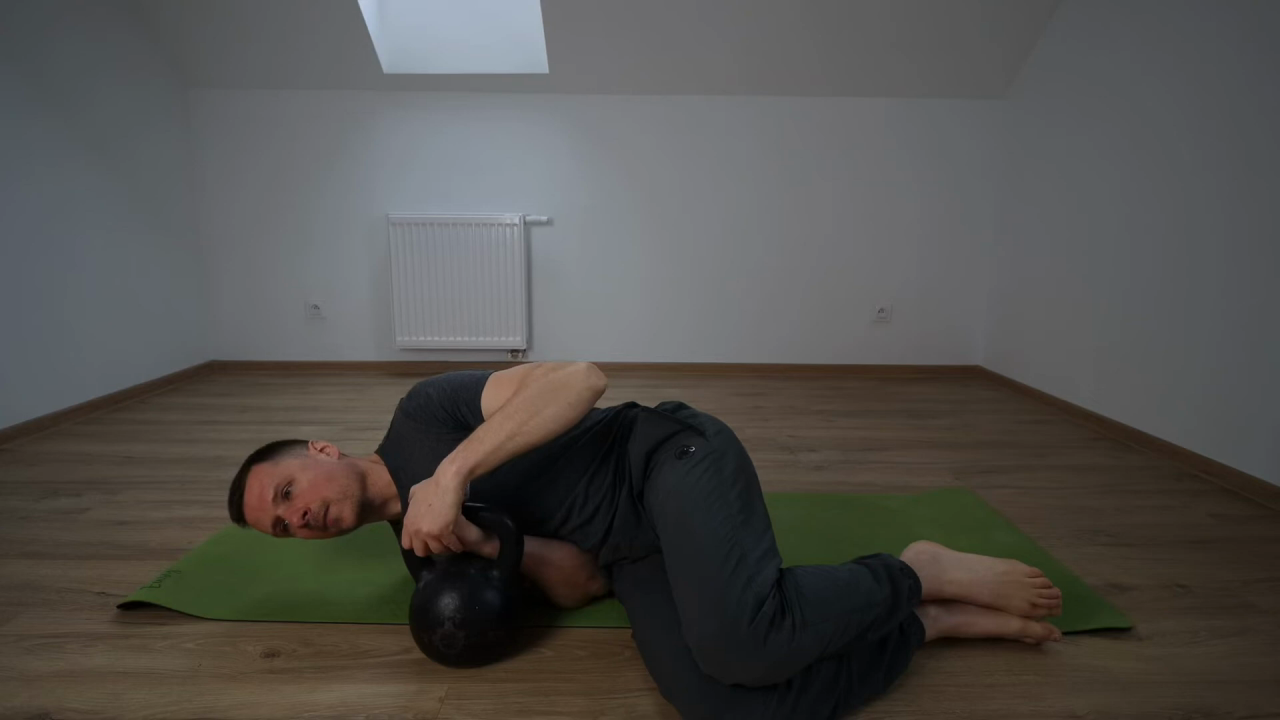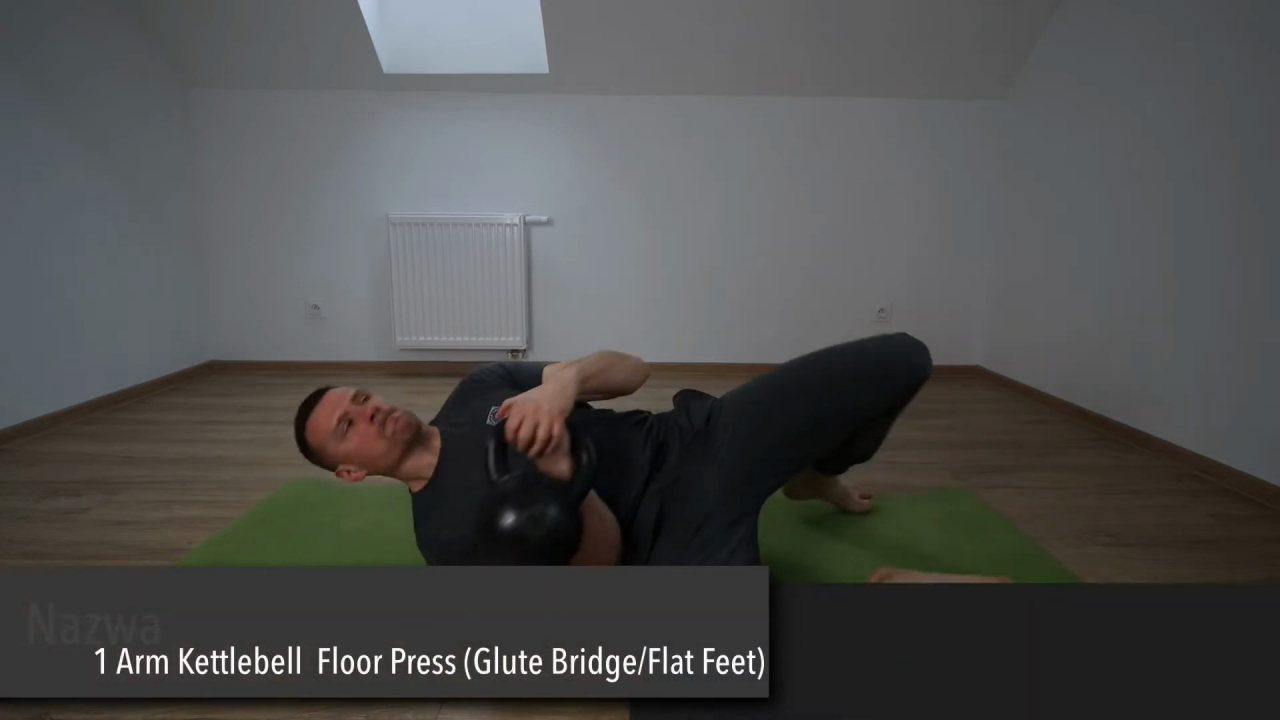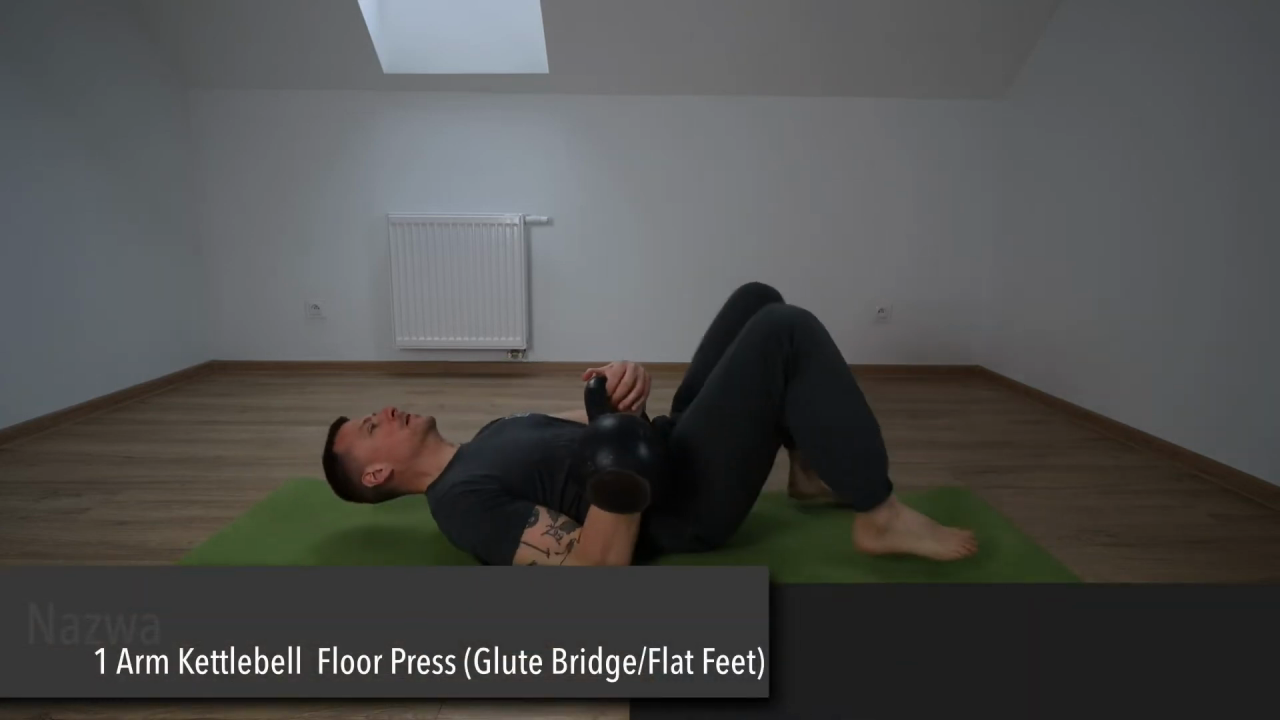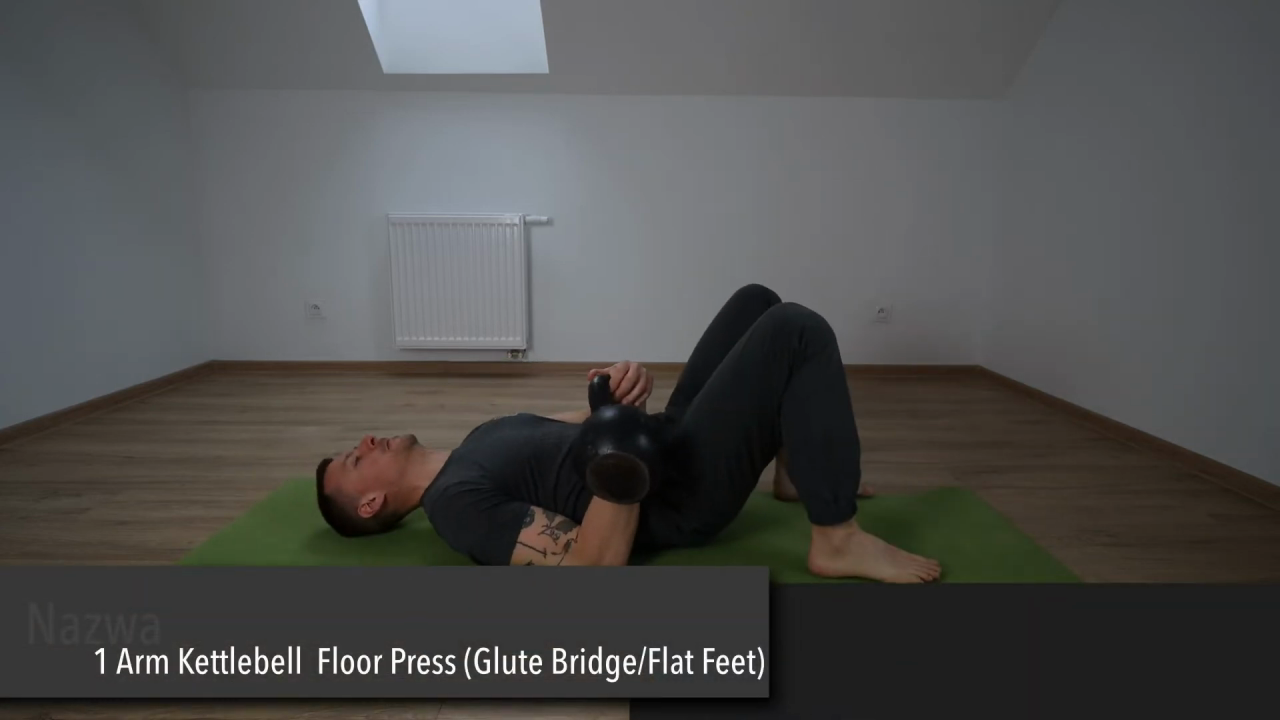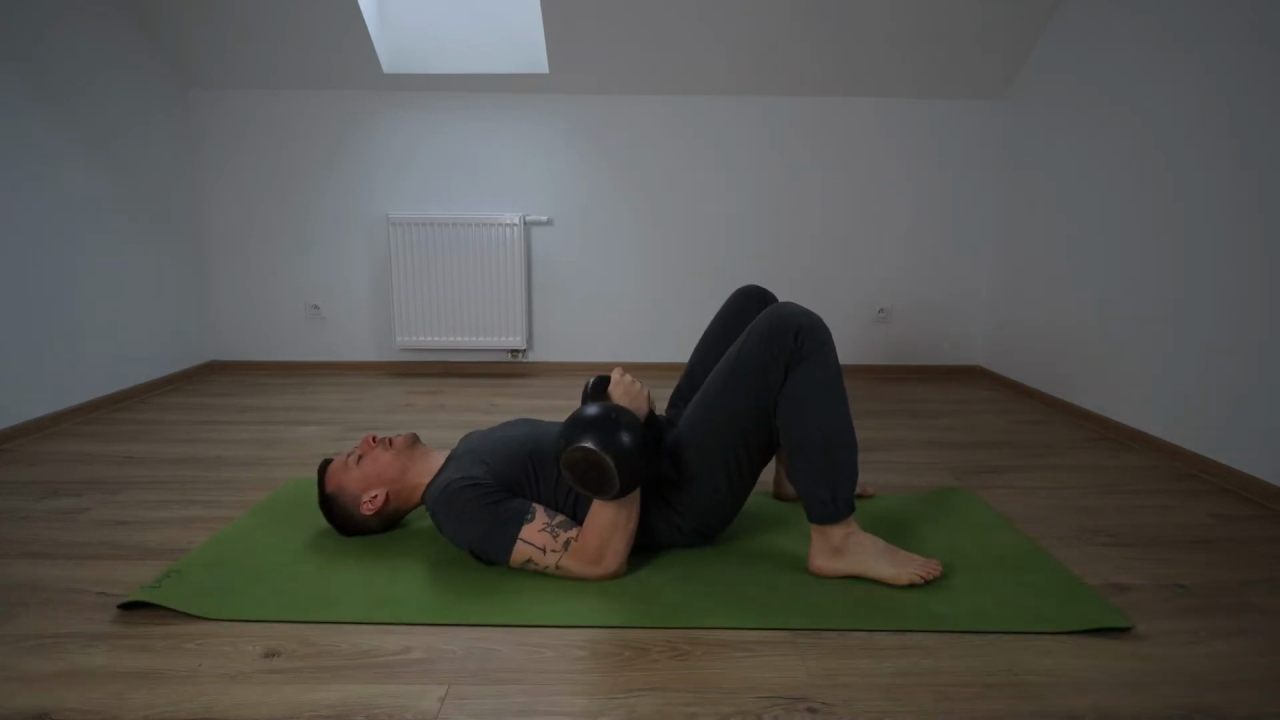
dt=1s
person 1, frame 1
left shoulder: (423, 414)
right shoulder: (423, 547)
left elbow: (579, 378)
right elbow: (577, 582)
left wrist: (455, 472)
right wrist: (480, 546)
left hip: (669, 459)
right hip: (634, 551)
left knee: (739, 639)
left ankle: (914, 574)
right ankle: (927, 621)
person 1, frame 2
left shoulder: (479, 392)
right shoulder: (444, 531)
left elbow: (630, 369)
right elbow: (602, 560)
left wrist: (560, 385)
right wrist: (558, 480)
left hip: (701, 440)
right hip: (678, 538)
left knee: (900, 359)
left ankle: (813, 478)
right ankle: (896, 594)
person 1, frame 3
left shoulder: (490, 437)
right shoulder: (463, 499)
left elbow: (594, 424)
right elbow: (600, 567)
left wrist: (623, 380)
left hip: (670, 445)
right hip: (688, 493)
left knee: (757, 301)
right knee: (787, 331)
left ankle: (814, 470)
right ankle: (879, 518)
person 1, frame 4
left shoulder: (480, 443)
right shoulder: (457, 503)
left elbow: (580, 426)
right elbow: (601, 560)
left wrist: (622, 386)
left hip: (667, 444)
right hip: (684, 490)
left knee: (758, 302)
right knee: (797, 331)
left ankle: (797, 471)
right ankle: (838, 541)
person 1, frame 5
left shoulder: (470, 455)
right shoulder: (458, 499)
right elbow: (600, 558)
left wrist: (629, 411)
left hip: (664, 446)
right hip: (683, 493)
left knee: (755, 302)
right knee: (793, 331)
left ankle: (794, 471)
right ankle: (836, 540)
